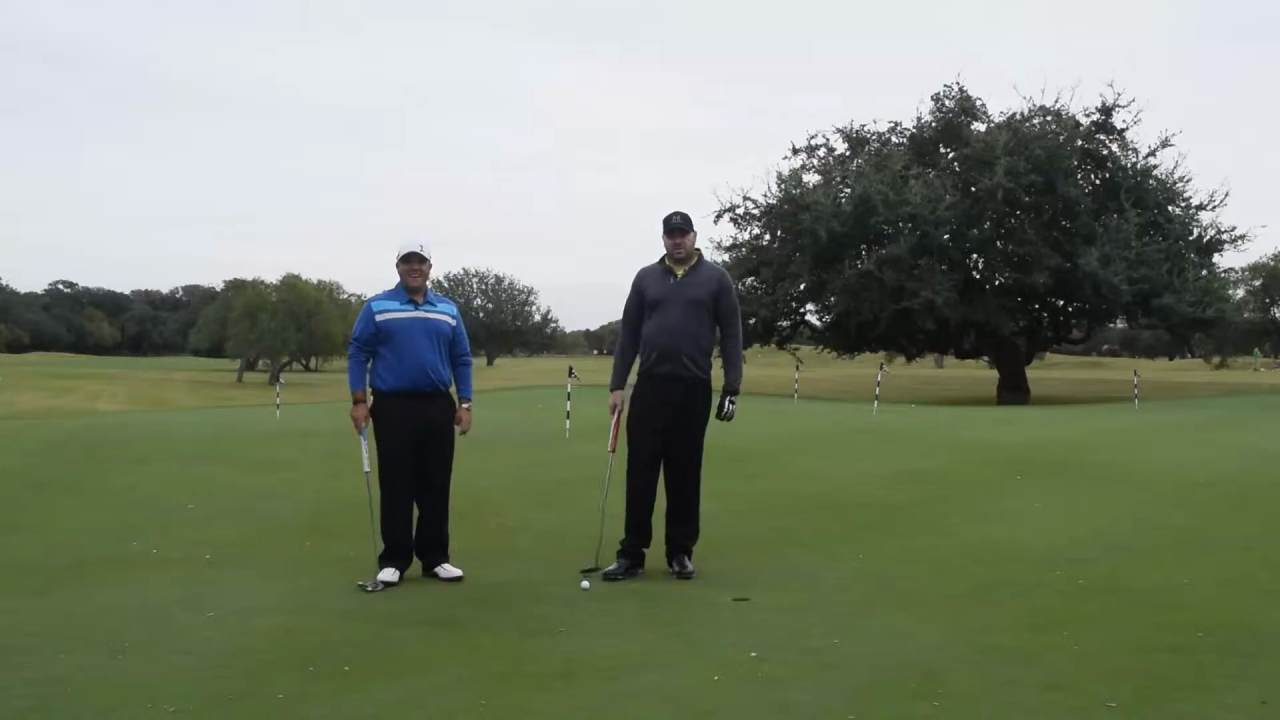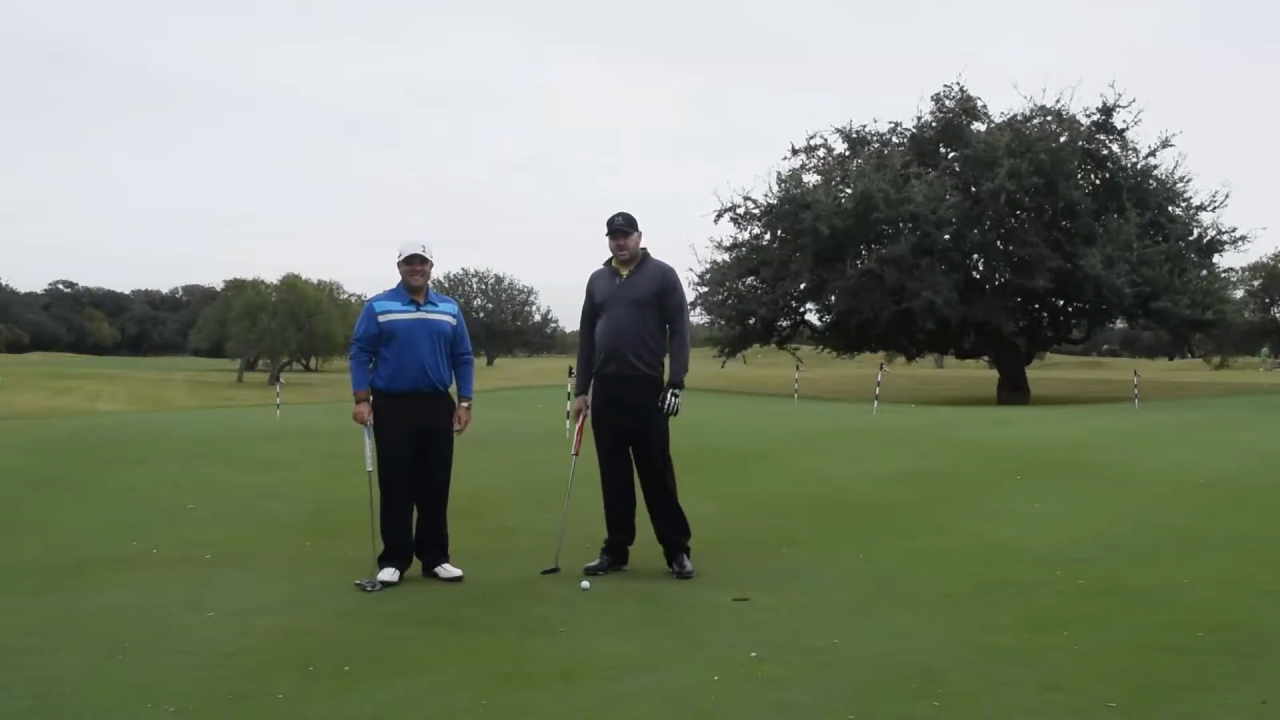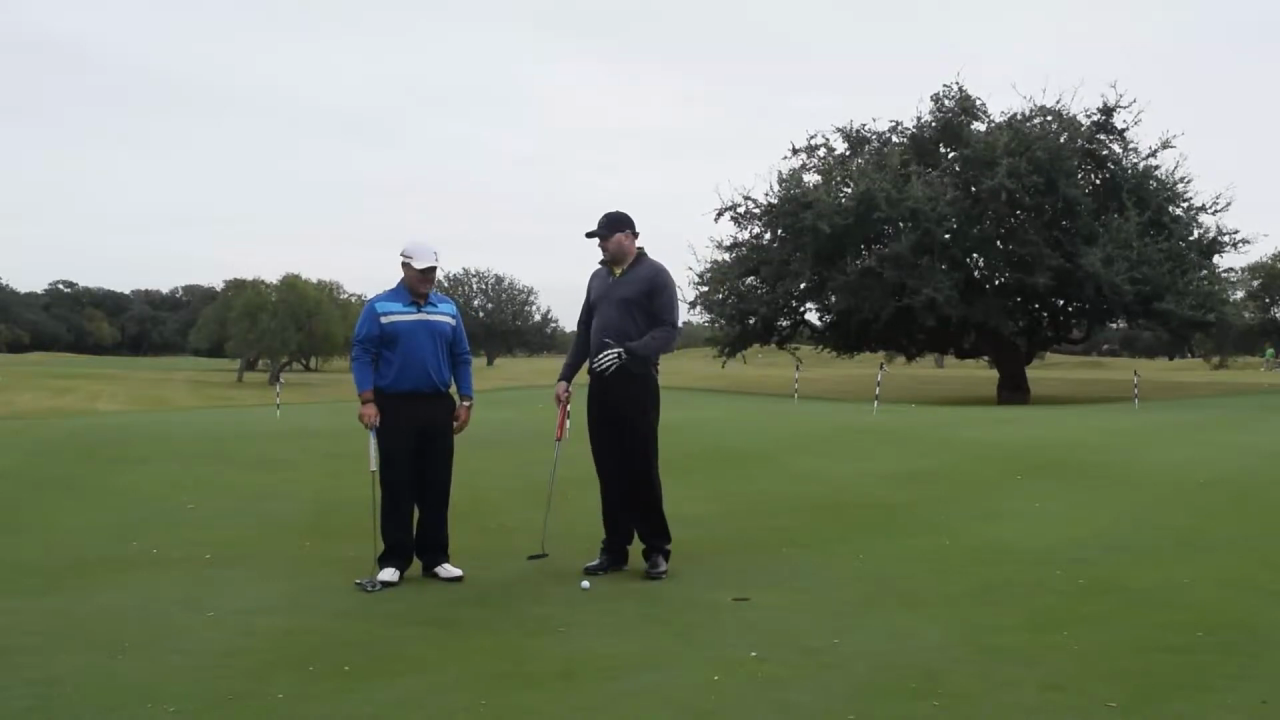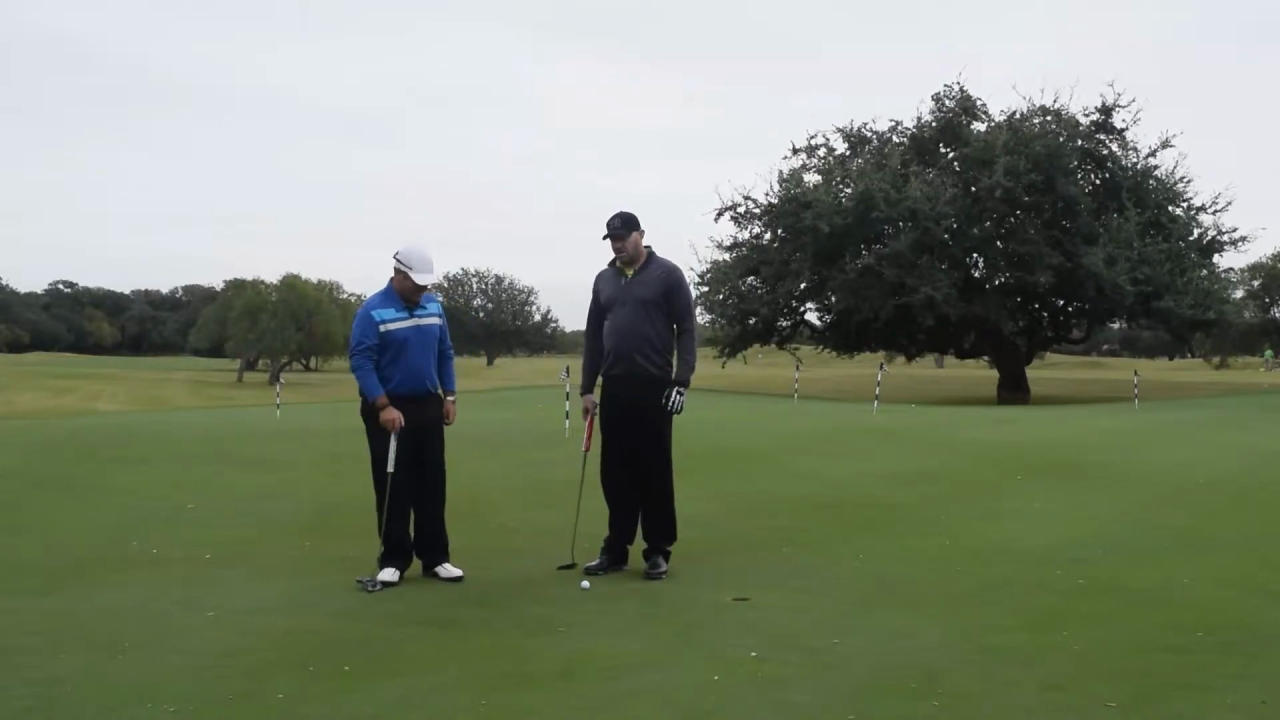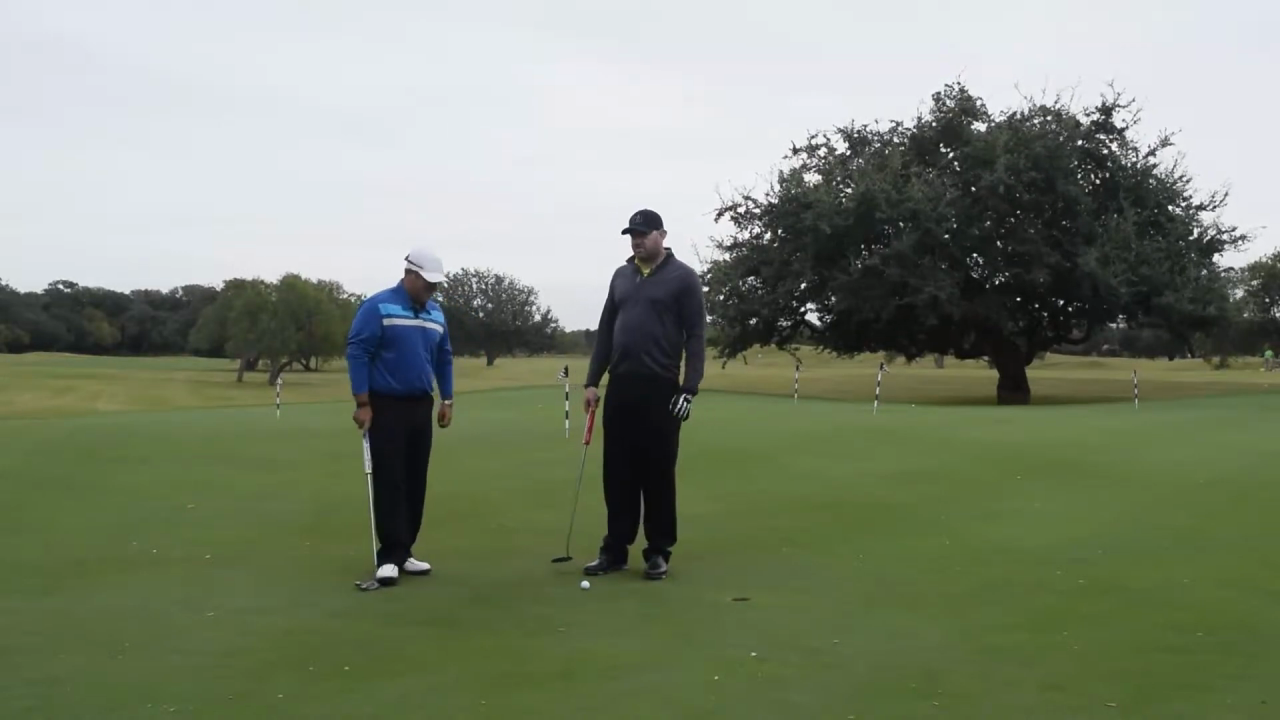
dt=1s
person 1, frame 1
left shoulder: (716, 278)
right shoulder: (646, 277)
left elbow: (731, 335)
right elbow: (629, 333)
left wrist: (731, 389)
right wrist: (618, 385)
left hip: (693, 389)
right hip: (649, 387)
left knee: (685, 474)
right knee: (640, 471)
left ankle: (680, 551)
right ankle: (631, 554)
person 1, frame 2
left shoulder: (662, 275)
right shoulder: (597, 280)
left elbow: (678, 331)
right elbow: (587, 337)
left wrist: (675, 383)
right wrist: (581, 389)
left hip: (647, 386)
right hip: (605, 388)
left knee: (656, 470)
right knee: (613, 471)
left ankle: (677, 549)
right ankle: (616, 549)
person 1, frame 3
left shoulder: (654, 275)
right shoulder: (598, 278)
left elbow: (667, 330)
right elbow: (584, 331)
left wrist: (626, 352)
right wrist: (565, 376)
left hip: (637, 385)
right hip: (600, 386)
left knee: (642, 469)
right knee: (609, 471)
left ankle: (657, 549)
right ankle: (615, 549)
person 1, frame 4
left shoulder: (667, 274)
right shoulder: (604, 280)
left elbow: (686, 329)
right elbow: (594, 336)
left wrist: (681, 380)
right wrist: (587, 388)
left hip: (653, 386)
right hip: (614, 387)
left knee: (654, 470)
right knee: (615, 471)
left ankle: (658, 550)
right ankle: (616, 549)
person 1, frame 5
left shoulder: (683, 277)
right shoulder: (621, 276)
left elbow: (696, 336)
right elbow: (606, 330)
left wrist: (689, 388)
right wrist: (592, 381)
left hip: (660, 388)
right hip: (620, 386)
left knee: (658, 472)
right knee: (617, 470)
left ankle: (658, 551)
right ankle: (615, 549)
person 2, frame 1
left shoulder: (448, 310)
right shoulder: (376, 307)
left elbow: (462, 359)
right elbow: (358, 355)
left wrist: (465, 403)
right wrist: (359, 401)
left hip: (437, 407)
right hip: (392, 407)
left knee: (436, 486)
right knee: (396, 486)
left ankle: (435, 557)
right ankle: (393, 560)
person 2, frame 2
left shoulder: (450, 309)
right shoulder: (377, 307)
left elbow: (463, 358)
right elbow: (359, 354)
left wrist: (464, 402)
right wrist: (362, 399)
left hip: (437, 406)
right hip: (392, 407)
left knee: (435, 486)
right knee: (395, 486)
left ankle: (435, 558)
right ankle: (394, 560)
person 2, frame 3
left shoulder: (448, 308)
right shoulder: (379, 307)
left elbow: (461, 357)
right elbow: (362, 355)
left wrist: (465, 401)
right wrist: (367, 401)
left hip: (438, 406)
right hip: (394, 407)
left knee: (436, 486)
right knee: (397, 486)
left ankle: (435, 557)
right ankle: (394, 560)
person 2, frame 4
left shoulder: (433, 306)
right shoulder: (373, 311)
left elbow: (445, 353)
right elbow: (361, 363)
left wrist: (449, 396)
right wrist: (383, 407)
left hip: (427, 406)
right hip: (387, 410)
left knee: (432, 484)
right knee: (392, 486)
left ankle: (435, 558)
right ankle: (394, 560)
person 2, frame 5
left shoulder: (436, 314)
right shoulder: (378, 307)
left elbow: (444, 360)
right elbow: (357, 354)
left wrist: (447, 400)
right wrist: (363, 403)
left hip: (420, 407)
right hip: (384, 407)
left knee: (414, 483)
right knee: (388, 482)
left ankle: (403, 552)
right ankle: (389, 557)
